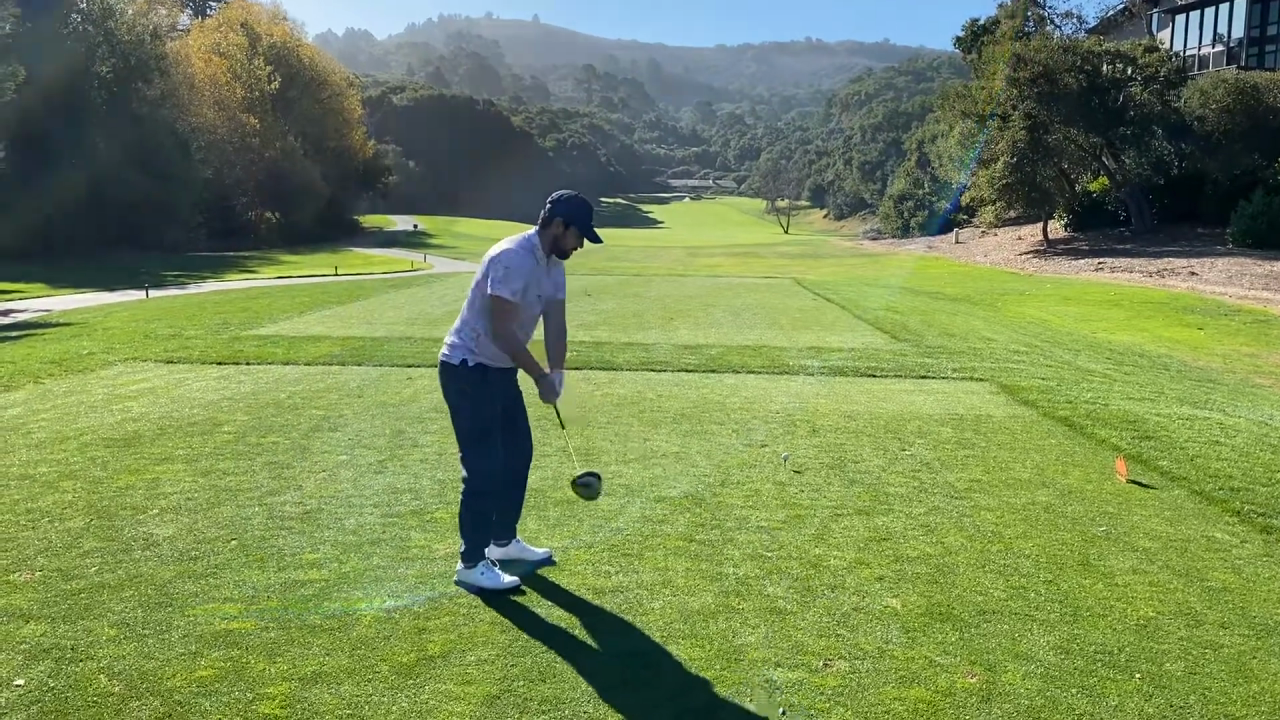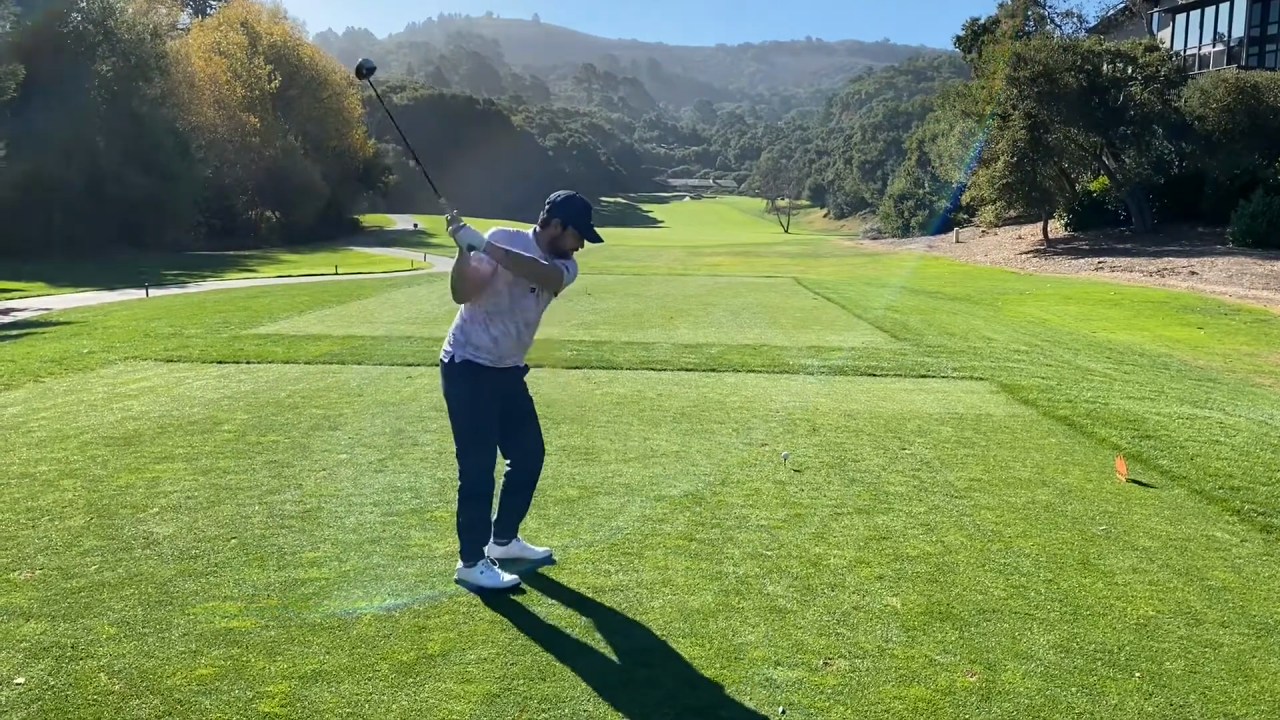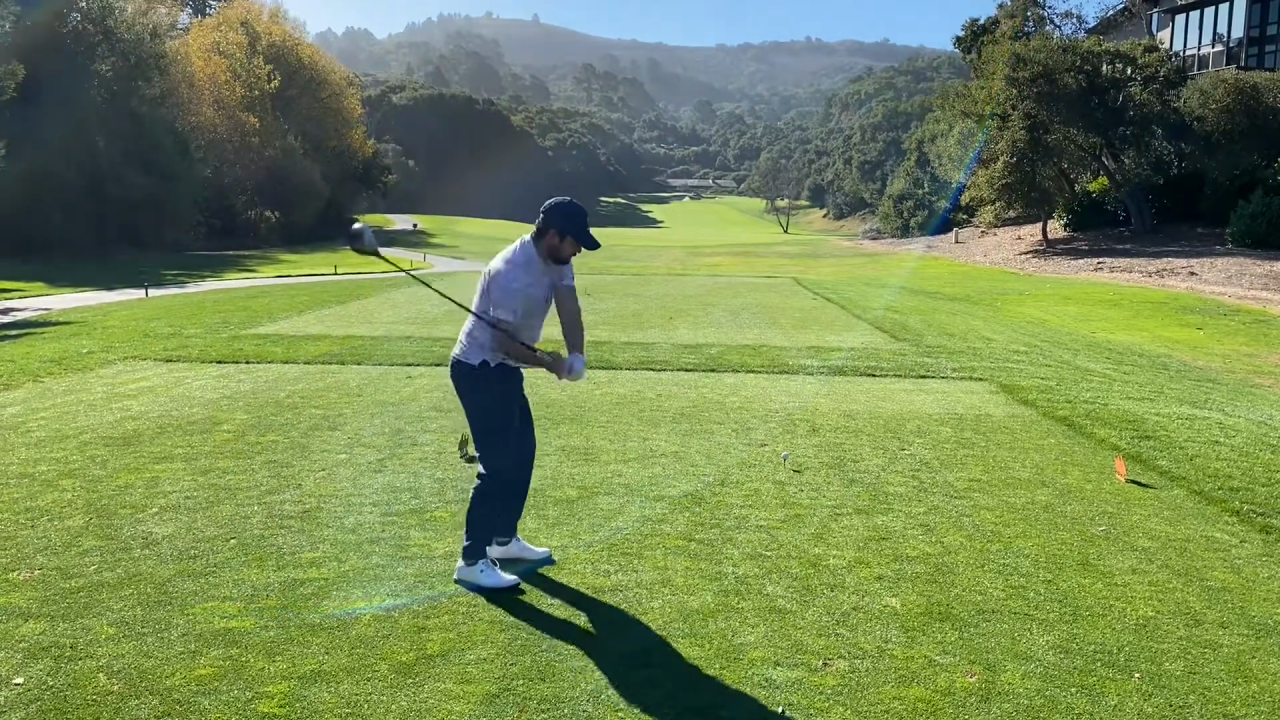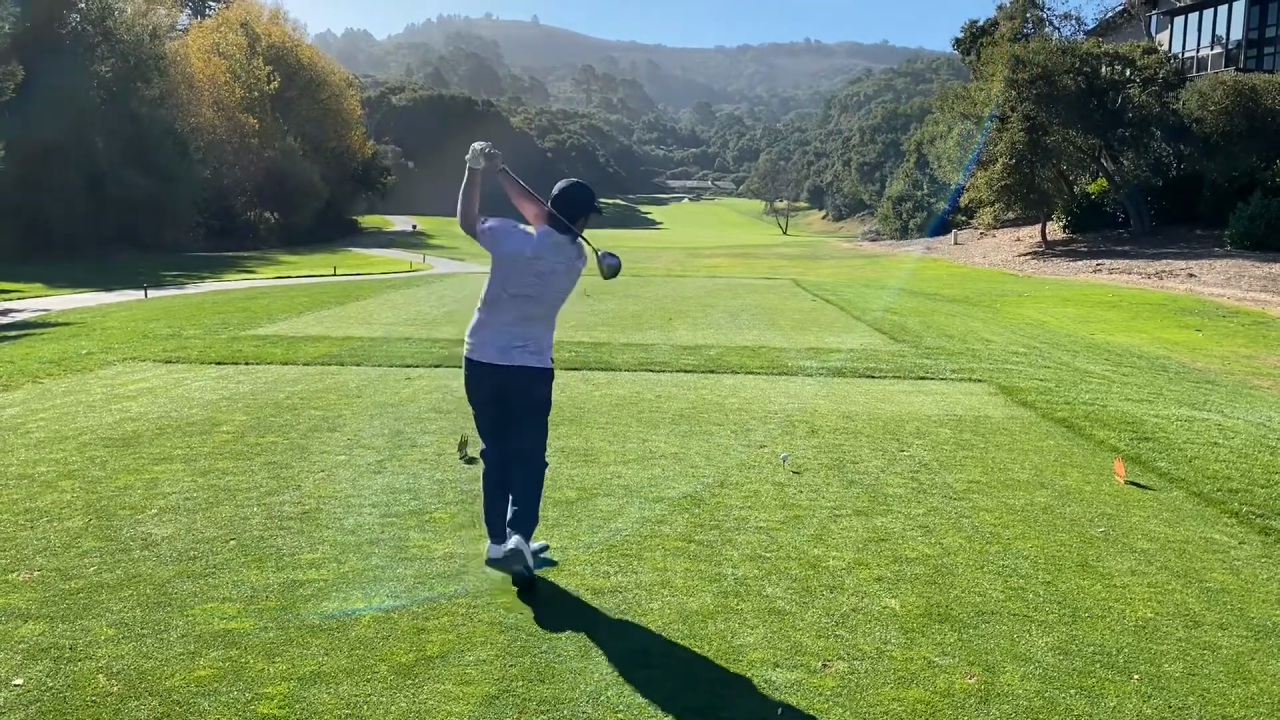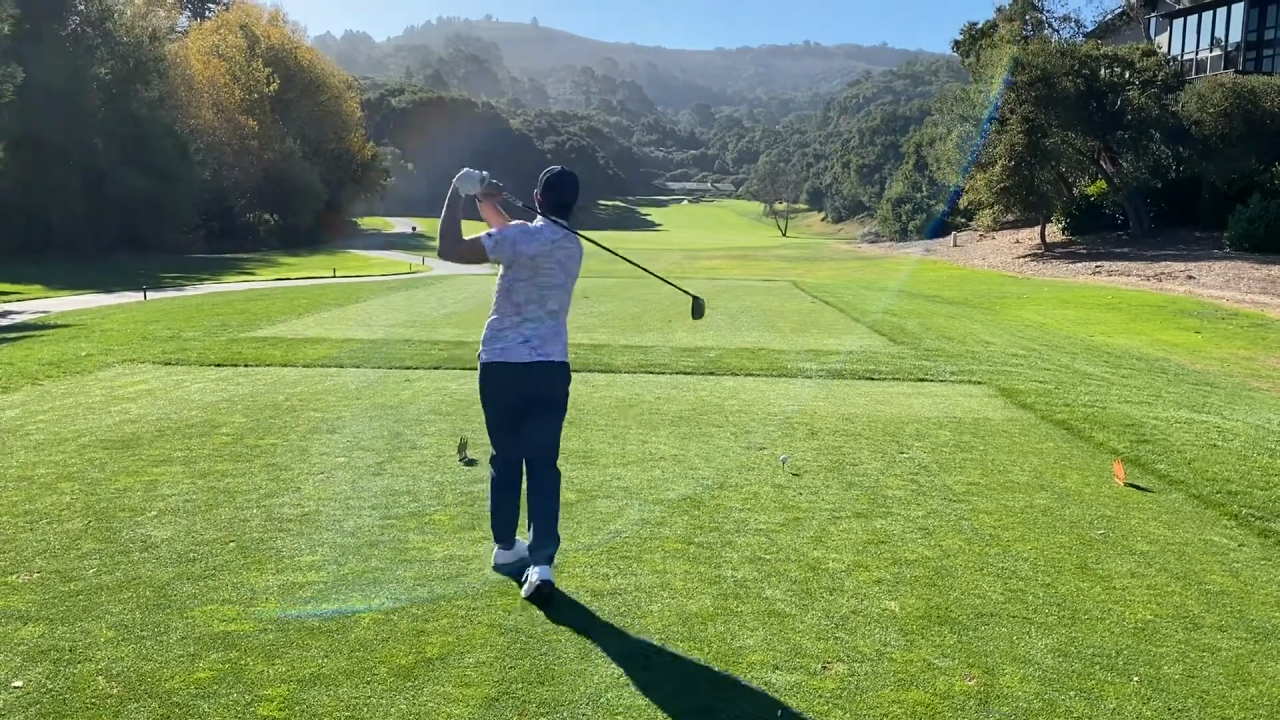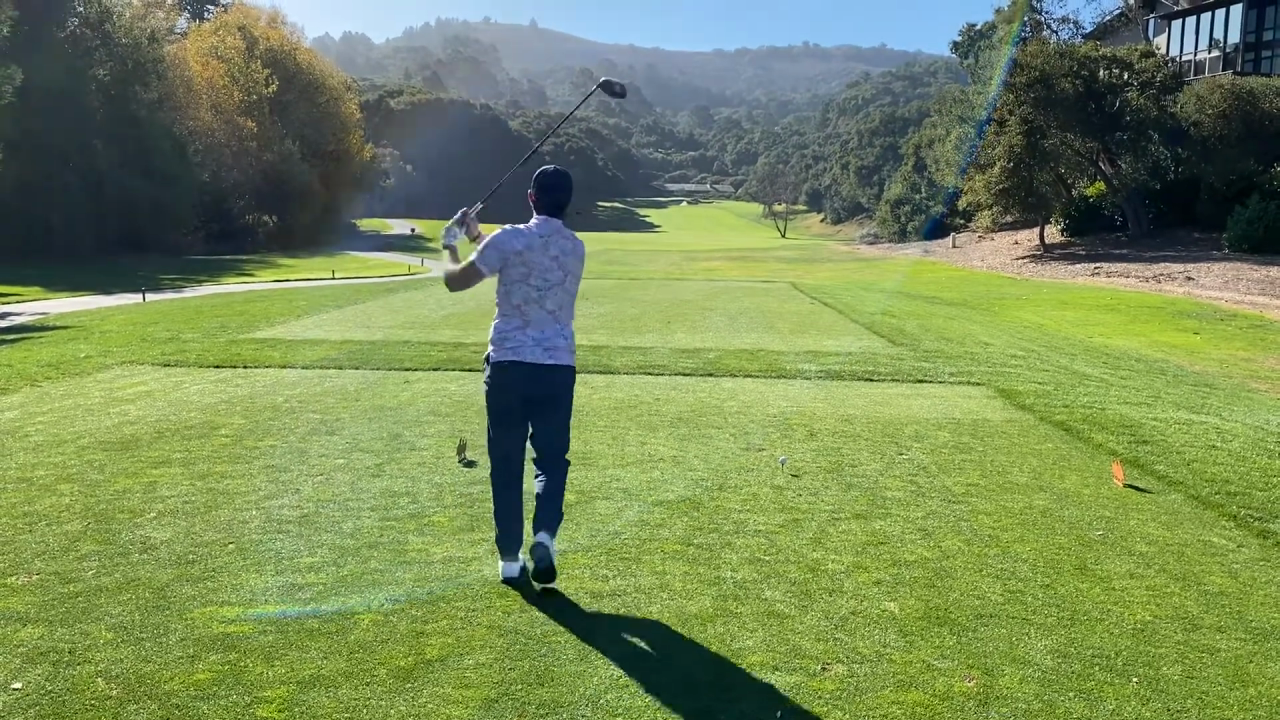
dt=0.4s
person 1, frame 1
left shoulder: (554, 268)
right shoulder: (511, 256)
left elbow: (555, 324)
right elbow: (497, 327)
left wrist: (555, 373)
right wrist: (538, 375)
left hip: (501, 369)
right hip: (468, 368)
left knee: (518, 454)
right knee: (484, 465)
left ankle: (503, 540)
right ankle: (472, 561)
person 1, frame 2
left shoulder: (565, 267)
right shoulder: (498, 241)
left elbow: (537, 272)
right elbow: (461, 293)
left wrist: (485, 245)
right wrist: (467, 249)
left hip: (509, 372)
right hip: (467, 367)
left knee: (529, 455)
right knee: (478, 466)
left ankle: (503, 539)
right ankle: (471, 561)
person 1, frame 3
left shoulder: (557, 263)
right shoulder: (511, 274)
left elbow: (569, 311)
right elbow: (508, 343)
left wrist: (575, 356)
right wrist: (552, 362)
left hip: (498, 369)
right hip: (484, 370)
left knee: (520, 453)
right knee: (499, 463)
left ankle: (502, 538)
right ankle: (472, 560)
person 1, frame 4
left shoulder: (512, 240)
right shoulder: (575, 258)
left elbow: (466, 220)
right elbow: (545, 225)
left wrist: (476, 168)
right wrist: (504, 177)
left hip: (479, 362)
right hip: (531, 372)
left knee: (496, 455)
right knee: (528, 457)
left ankle: (500, 540)
right ankle: (515, 537)
person 1, frame 5
left shoulder: (523, 237)
right shoulder: (573, 246)
left elbow: (451, 250)
left wrist: (457, 193)
right wrist: (488, 203)
left hip: (501, 365)
right hip: (550, 370)
left knee: (506, 460)
right knee: (542, 465)
left ankle: (505, 547)
right ankle: (541, 563)
person 1, frame 6
left shoulder: (508, 240)
right shoulder: (576, 249)
left elbow: (454, 282)
left wrist: (452, 248)
right wrist: (481, 239)
left hip: (507, 366)
right hip: (557, 370)
left knee: (506, 467)
right knee: (552, 461)
left ankle: (510, 559)
right ankle: (545, 535)
